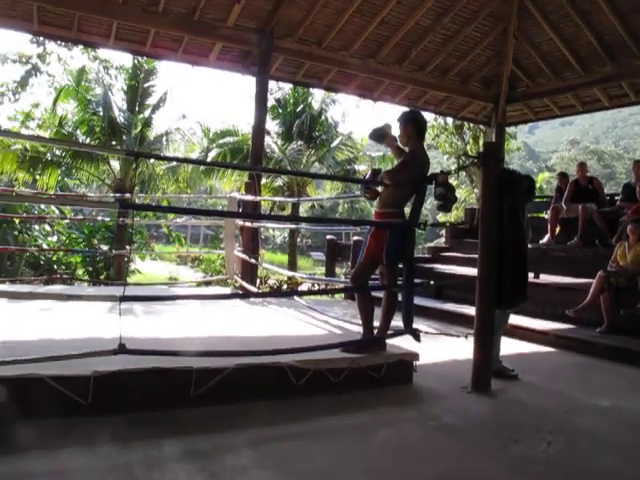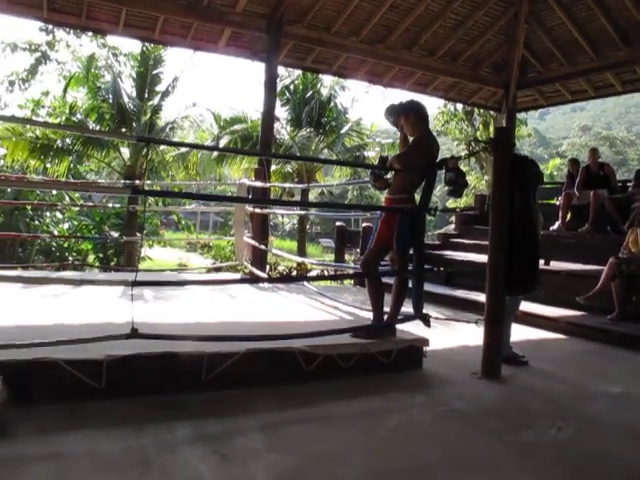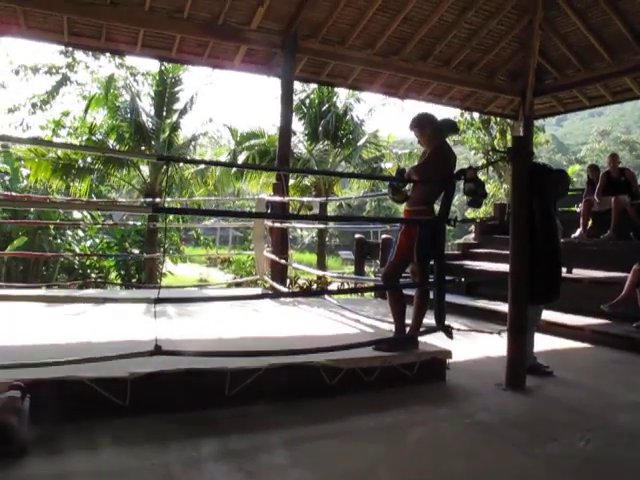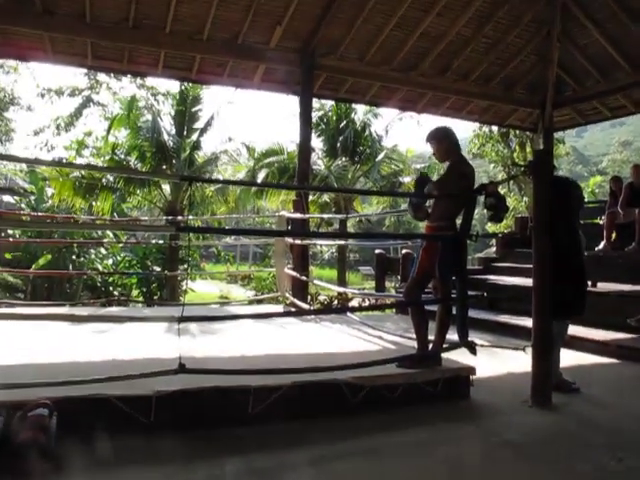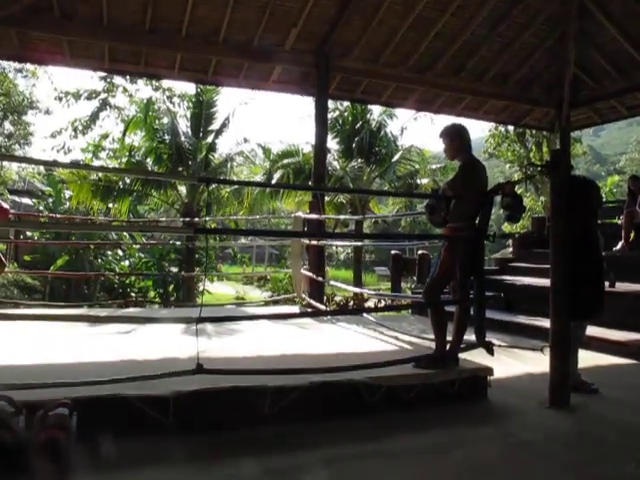
dt=0.7s
person 1, frame 1
left shoulder: (416, 155)
right shoulder: (417, 155)
left elbow: (392, 176)
left wrist: (380, 176)
right wrist: (391, 143)
left hip: (388, 223)
right hip: (393, 223)
left knee: (358, 278)
right knee: (389, 281)
left ankle: (369, 338)
right ankle: (379, 338)
person 1, frame 2
left shoulder: (423, 140)
right shoulder: (426, 141)
left elbow: (400, 161)
left wrist: (389, 161)
right wrist: (401, 132)
left hip: (398, 209)
right hip: (405, 208)
left knee: (369, 264)
right knee: (400, 268)
left ankle: (379, 323)
right ankle: (389, 323)
person 1, frame 3
left shoulder: (439, 151)
right shoulder: (444, 153)
left elbow: (417, 173)
left wrist: (407, 173)
left hip: (418, 221)
right hip: (425, 220)
left knee: (390, 276)
right knee: (421, 279)
left ankle: (401, 336)
right ankle: (411, 335)
person 1, frame 4
left shoulder: (457, 167)
right shoulder: (464, 168)
left elbow: (436, 189)
left wrist: (427, 188)
right wrist: (427, 209)
left hip: (439, 236)
right hip: (447, 236)
left knee: (412, 292)
right knee: (443, 294)
left ankle: (423, 353)
right ankle: (434, 352)
person 1, frame 5
left shoulder: (468, 167)
right shoulder: (477, 167)
left elbow: (448, 190)
left wrist: (442, 192)
left hip: (458, 237)
right hip: (467, 237)
left knee: (432, 291)
right knee: (461, 294)
left ankle: (440, 353)
right ankle: (452, 352)
person 2, frame 1
left shoulder: (513, 210)
right shoulder: (510, 210)
left hip: (508, 267)
right hip: (507, 267)
left knee: (500, 311)
right knee: (501, 310)
left ankle: (492, 360)
right ankle: (492, 362)
person 2, frame 2
left shoulder: (522, 196)
right shoulder: (520, 196)
right elbow: (526, 225)
left hip: (519, 250)
right hip: (518, 251)
left knee: (512, 296)
right knee: (513, 296)
left ankle: (503, 347)
right ankle: (503, 349)
person 2, frame 3
left shoulder: (540, 206)
right shoulder: (540, 206)
right elbow: (543, 236)
left hip: (538, 261)
right hip: (539, 262)
left knee: (532, 309)
right knee: (533, 308)
left ankle: (527, 357)
right ankle: (527, 359)
person 2, frame 4
left shoulder: (561, 219)
right shoulder: (563, 220)
right elbow: (568, 248)
left hip: (560, 277)
right hip: (563, 278)
left knee: (556, 328)
right knee: (557, 327)
left ankle: (553, 374)
right ankle: (553, 376)
person 2, frame 5
left shoulder: (568, 190)
right shoulder: (582, 189)
left hip: (577, 261)
right hip: (582, 262)
left knee: (575, 317)
right knee: (578, 317)
left ankle: (570, 372)
right ankle: (571, 375)
